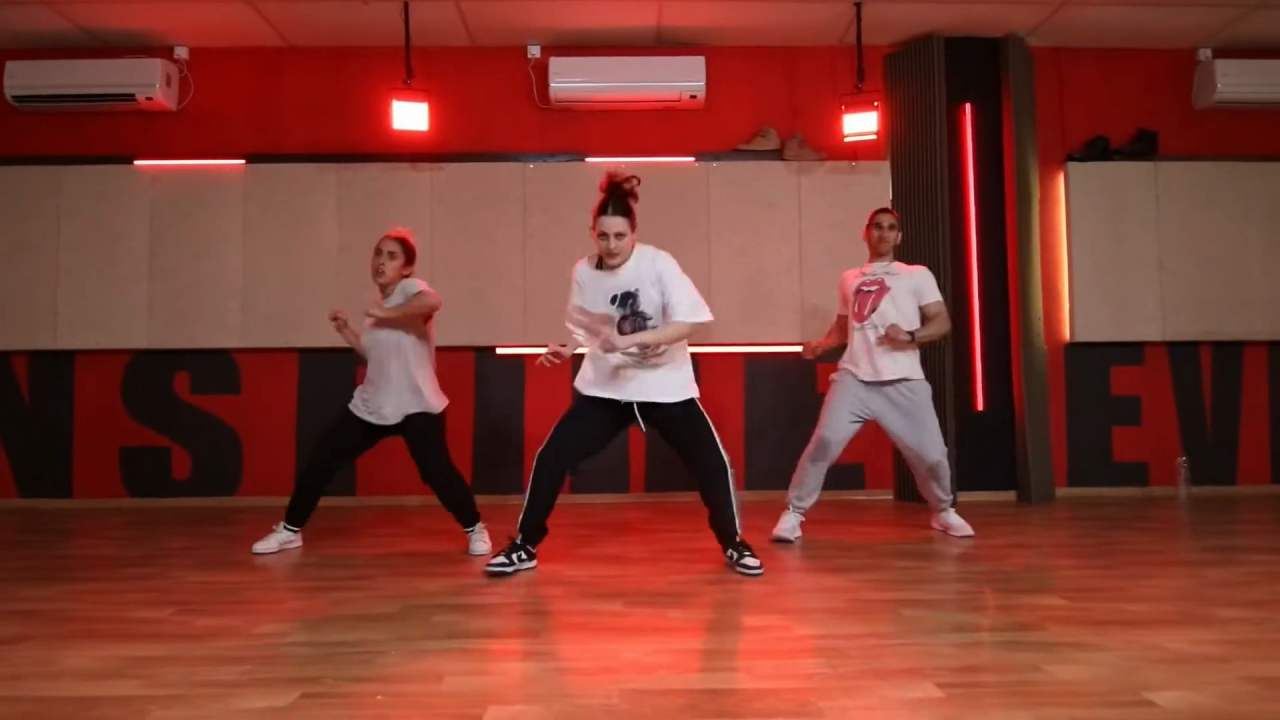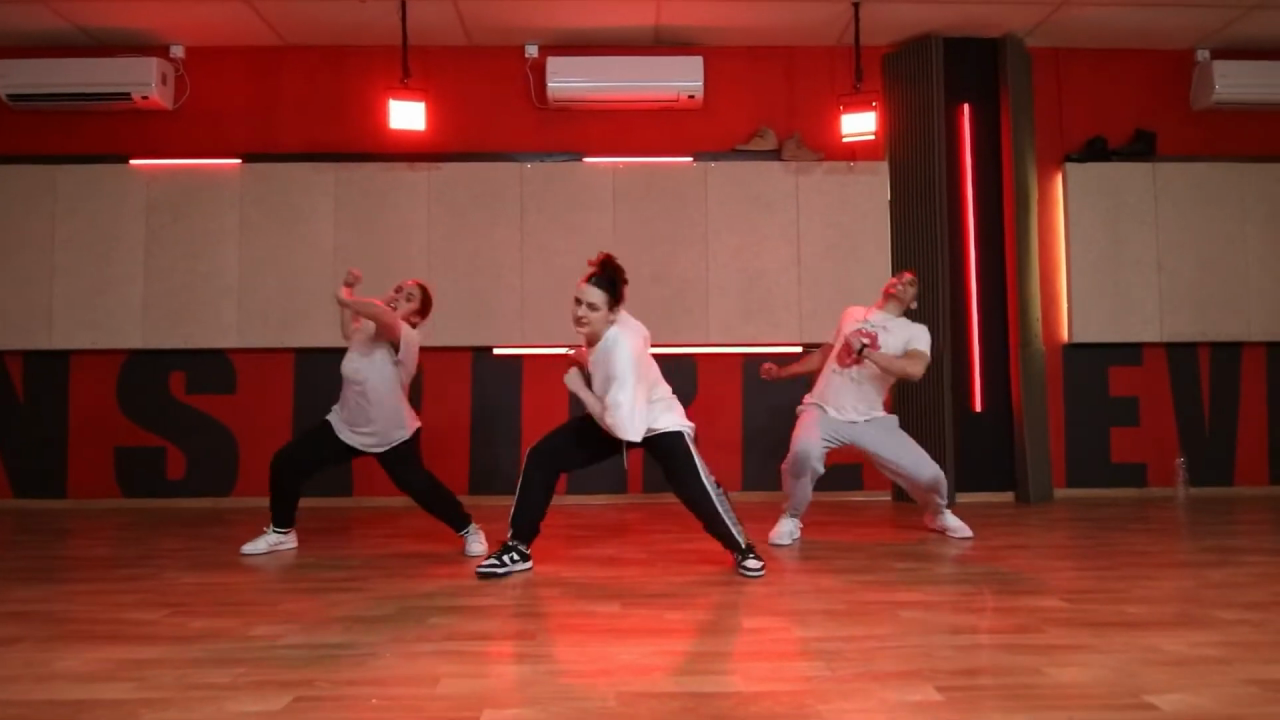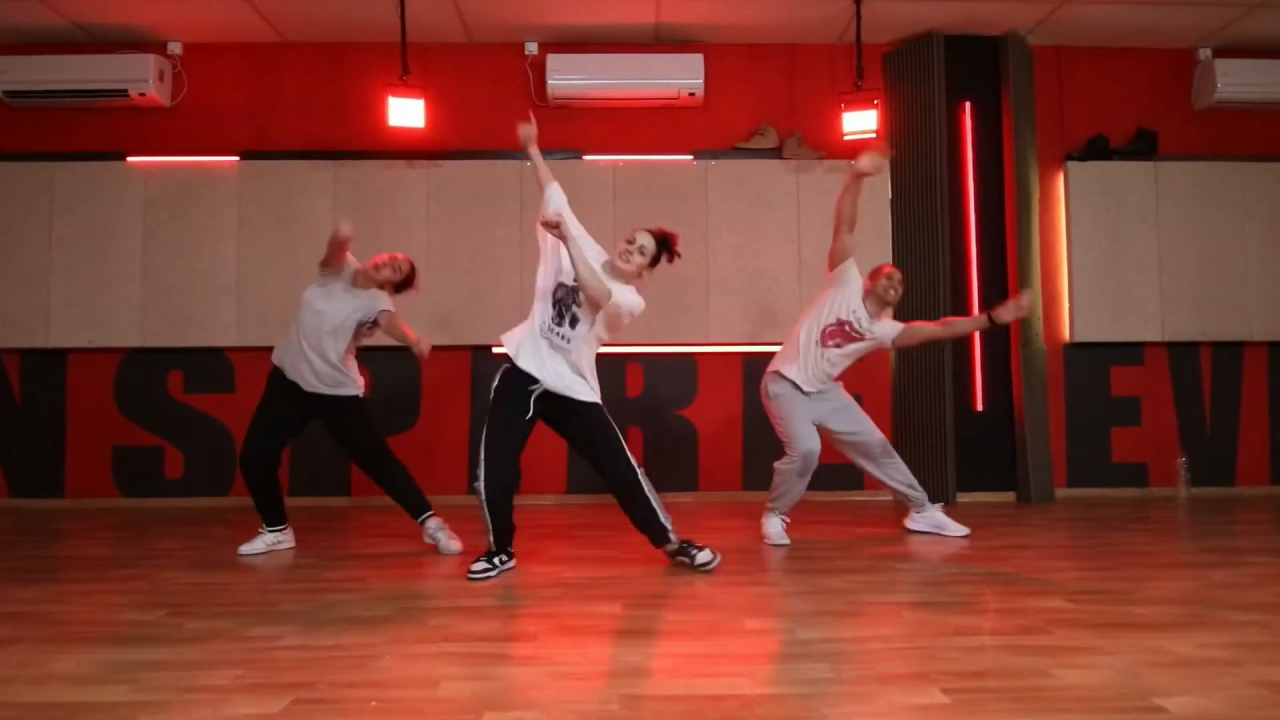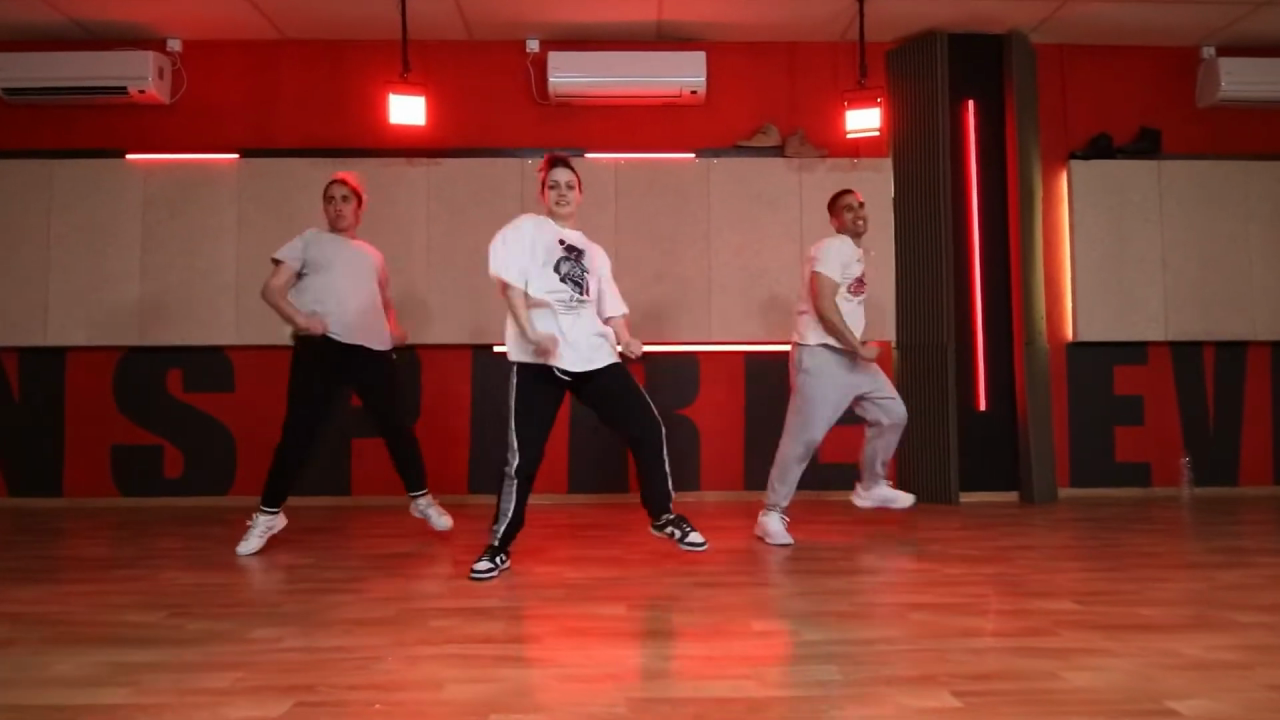
dt=0.3s
person 1, frame 1
left shoulder: (659, 263)
right shoulder: (584, 272)
left elbow: (689, 322)
left wrist: (629, 340)
right wrist: (565, 349)
left hip: (667, 384)
right hip: (606, 387)
left knee: (712, 462)
right knee: (552, 457)
left ankle: (732, 543)
right ankle: (524, 546)
person 1, frame 2
left shoulder: (623, 349)
right shoulder: (600, 329)
left elbow: (623, 424)
left wrist: (580, 381)
right wrist: (584, 364)
left hip: (658, 424)
right hip: (606, 417)
left knee: (698, 490)
right knee: (540, 459)
left ankle: (741, 547)
right ankle: (519, 547)
person 1, frame 3
left shoulder: (627, 300)
right shoulder: (586, 251)
left elbow: (596, 294)
right elbow: (555, 197)
left wrist: (567, 240)
right wrist: (532, 146)
left hip: (571, 389)
right hip: (524, 367)
left knee: (621, 471)
right knee: (495, 469)
left ankle: (672, 543)
right ankle: (500, 550)
person 1, frame 4
left shoulder: (593, 250)
right shoulder: (527, 228)
left elbow: (610, 308)
right elbow: (505, 275)
left wrist: (626, 337)
right wrist: (530, 328)
left hip: (593, 355)
right hip: (537, 356)
left knee: (646, 426)
right knee: (523, 456)
left ankle: (663, 515)
right ankle: (499, 547)
person 2, frame 1
left shoulder: (918, 275)
right shoulder: (849, 279)
left elbow: (942, 321)
left wrist: (912, 336)
right wrist: (821, 345)
left hip: (904, 383)
right hip: (854, 378)
left knee: (931, 454)
right knee: (826, 440)
left ankle: (943, 511)
right ankle: (794, 512)
person 2, frame 2
left shoulder: (916, 333)
right shoulder: (851, 316)
left elbow: (914, 370)
right elbow: (824, 355)
left wrist: (864, 347)
right wrist: (782, 371)
left hip: (868, 419)
right hip: (822, 410)
left knee: (930, 475)
right knee: (803, 455)
left ankle: (939, 513)
right ankle: (791, 516)
person 2, frame 3
left shoulder: (885, 329)
right shoulder: (848, 282)
left elbow: (940, 328)
right elbow: (844, 227)
left wrist: (993, 317)
right wrist: (857, 174)
left hip: (822, 392)
right hip: (785, 383)
left knee: (875, 446)
right knee: (805, 451)
left ankle: (923, 511)
right ankle: (775, 514)
person 2, frame 4
left shoulder: (856, 253)
right shoulder: (833, 245)
right elbow: (822, 303)
left wrist: (861, 346)
right wrist: (857, 342)
left hip: (851, 353)
right hip: (819, 353)
left knee: (893, 414)
right knee: (806, 434)
left ankle: (872, 485)
right ankle: (771, 513)
person 3, frame 1
left shoulder: (412, 290)
right shoulder: (376, 310)
left elbow: (432, 302)
left wrist: (387, 315)
right wrist: (345, 329)
left hip: (418, 405)
right hip: (371, 406)
left knee: (437, 469)
right knee: (321, 461)
left ankle: (474, 527)
right ankle: (291, 529)
person 3, frame 2
left shoulder: (405, 340)
right shoulder: (366, 329)
left elbow: (379, 311)
right elbow: (350, 329)
left wrist: (349, 298)
right wrist: (348, 289)
left hip: (394, 434)
right hip: (344, 426)
right knee: (284, 468)
left ankle: (469, 530)
right ankle: (281, 532)
person 3, frame 3
left shoulder: (377, 298)
right shoulder: (342, 269)
left elbow: (391, 322)
right elbow: (336, 252)
left wrist: (415, 340)
right wrist: (341, 237)
left hip: (337, 389)
right hip: (289, 376)
left knee: (377, 458)
right knee: (256, 454)
left ankle: (431, 522)
right ankle: (276, 530)
person 3, frame 4
left shoulder: (372, 255)
right shoulder: (309, 242)
left elbow: (384, 300)
right elbow: (271, 288)
left wrist: (393, 325)
right wrist: (298, 316)
left hip: (370, 349)
right hip: (321, 345)
left knee: (396, 424)
right knee: (300, 431)
left ankle: (422, 498)
right ankle: (268, 513)
